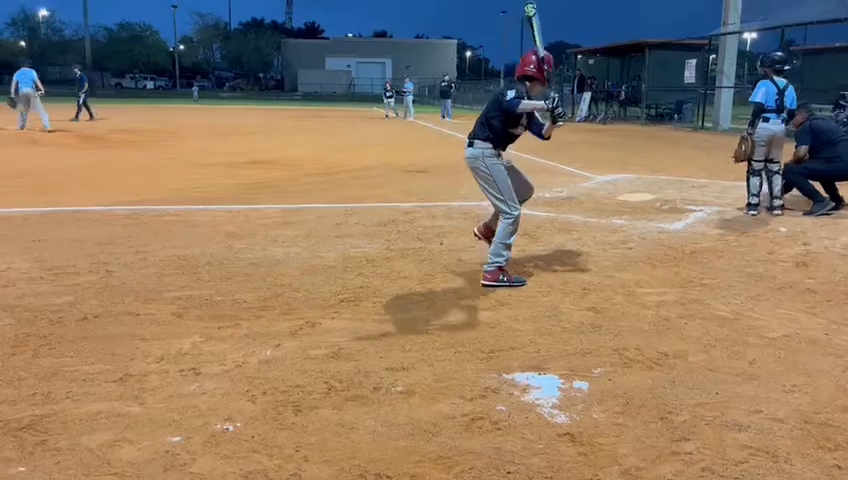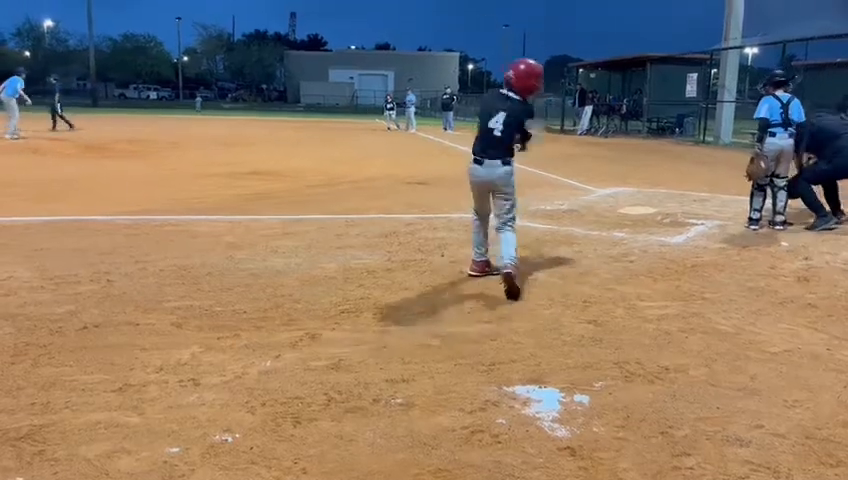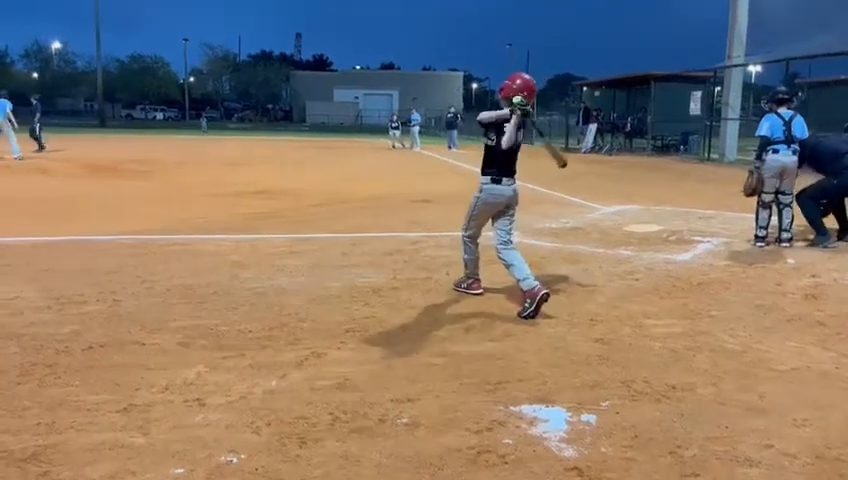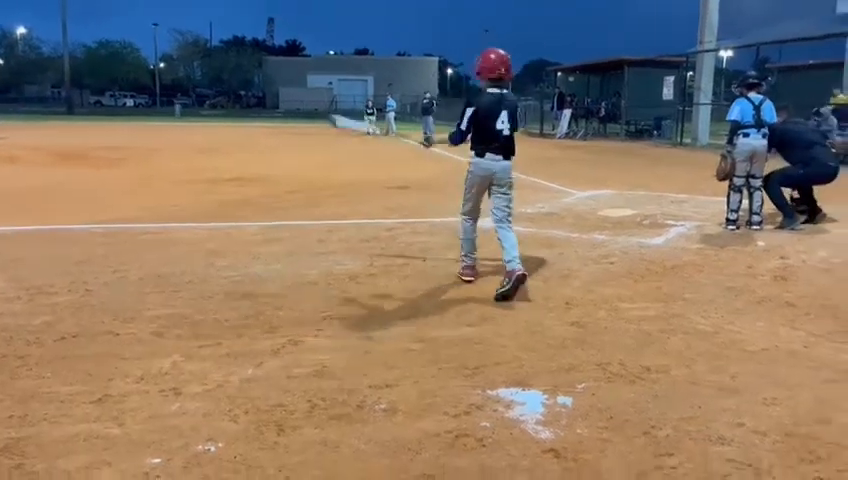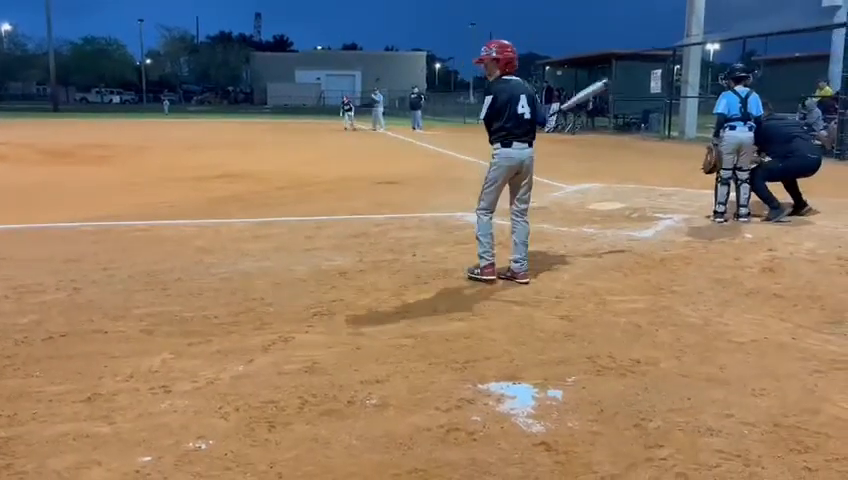
dt=0.7s
person 1, frame 1
left shoulder: (527, 103)
right shoulder: (515, 90)
left elbow: (543, 133)
right elbow: (511, 106)
left wrist: (554, 119)
right wrist: (545, 105)
left hip: (490, 153)
right hip: (482, 153)
left knee: (524, 191)
right knee: (511, 212)
left ankle: (489, 229)
right ankle: (494, 271)
person 1, frame 2
left shoulder: (492, 97)
right shoulder: (526, 109)
left hip: (478, 167)
right hip: (503, 170)
left knee: (480, 214)
right knee: (506, 224)
left ankle: (479, 262)
right ankle: (508, 265)
person 1, frame 3
left shoulder: (513, 120)
right shoulder: (502, 116)
left elbow: (507, 146)
right elbow: (481, 117)
left wrist: (515, 116)
right wrist: (511, 112)
left hip: (492, 187)
right hip: (508, 188)
left knee: (470, 235)
right knee: (504, 244)
left ankle: (472, 280)
right ankle: (532, 288)
person 1, frame 4
left shoulder: (477, 102)
right shoulder: (513, 101)
left elbow: (459, 136)
left hip: (481, 162)
right hip: (505, 164)
left knee: (469, 215)
right knee: (503, 219)
left ankle: (468, 266)
right ankle: (514, 268)
person 1, frame 5
left shoulder: (494, 89)
right shoulder: (526, 88)
left elbow: (488, 124)
right elbow: (541, 120)
left hip: (504, 153)
right hip: (527, 153)
left knee: (485, 209)
right knee: (520, 212)
left ankle: (486, 265)
right ankle: (519, 268)
person 2, frame 1
left shoulder: (764, 84)
right shoulder: (789, 87)
left elbow: (757, 109)
right elbow: (791, 114)
left wrist: (749, 129)
left hip: (763, 127)
right hip: (780, 128)
left knee: (756, 166)
right knee: (774, 166)
left ankle: (753, 205)
right ankle: (777, 204)
person 2, frame 2
left shoulder: (767, 100)
right shoulder: (795, 101)
left elbow: (763, 123)
left wrist: (758, 144)
right wrist: (795, 148)
left hip: (770, 141)
right hip: (788, 142)
left knee: (760, 181)
right knee: (781, 182)
left ankle: (754, 219)
right ankle: (779, 220)
person 2, frame 3
left shoulder: (769, 117)
right shoulder: (798, 118)
left elbow: (764, 141)
left wrist: (757, 160)
right wrist: (799, 164)
left hip: (772, 157)
right hip: (792, 159)
left knee: (766, 198)
right knee: (786, 199)
left ankle: (761, 236)
right ankle: (785, 237)
person 2, frame 4
left shoulder: (740, 102)
right shoulder: (767, 103)
left elbow: (734, 125)
left wrist: (729, 144)
right wrist: (768, 148)
left hip: (743, 141)
right hip: (761, 142)
left knee: (737, 181)
right knee: (757, 182)
left ankle: (732, 219)
right ankle: (755, 220)
person 2, frame 5
left shoulder: (726, 95)
right shoulder: (753, 96)
left elbow: (721, 118)
right elbow: (758, 120)
left wrist: (715, 138)
right wrist: (755, 141)
left hip: (729, 134)
right hip: (748, 135)
left knee: (724, 173)
right knee: (744, 174)
left ankle: (720, 211)
right ankle: (743, 212)
